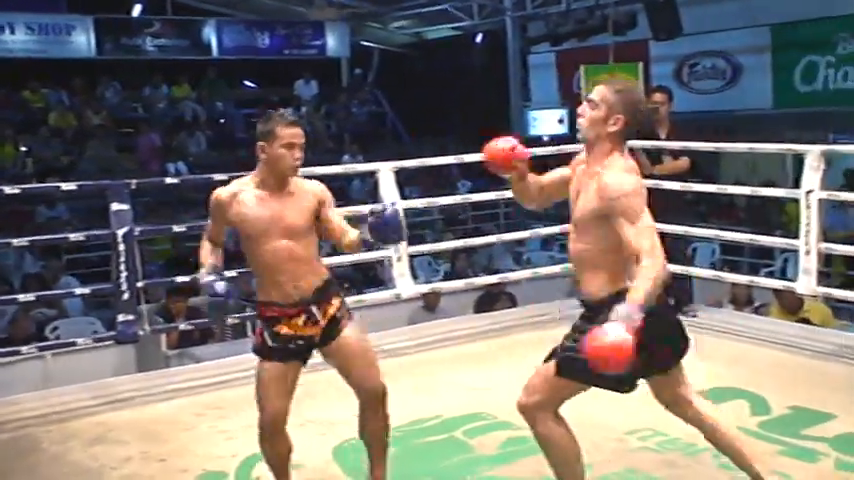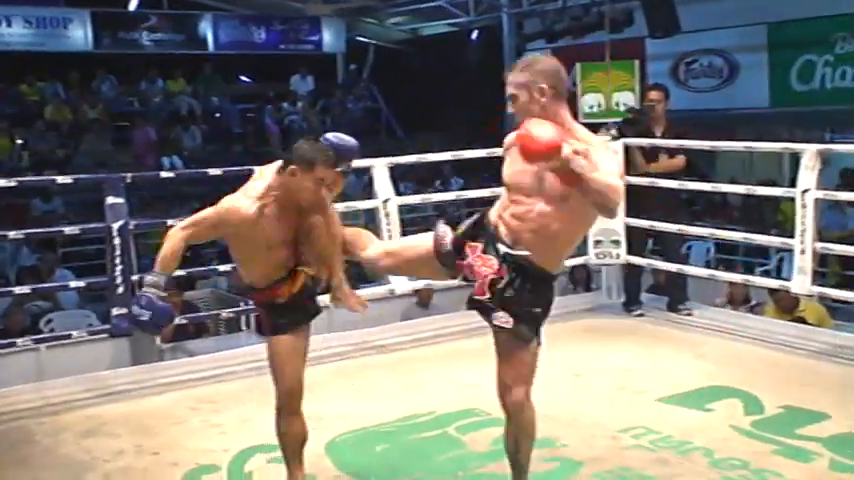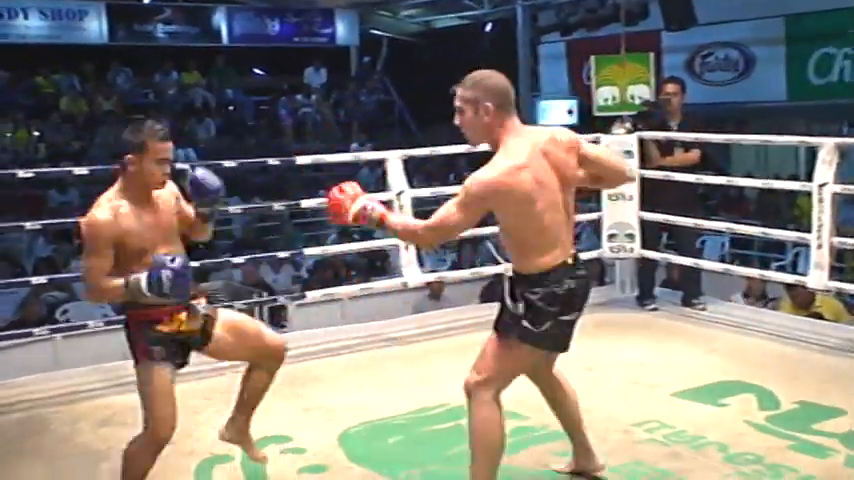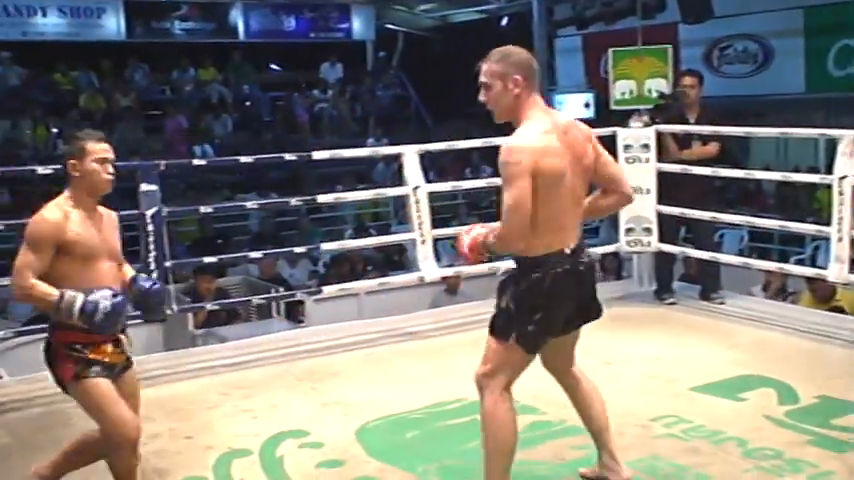
dt=0.3s
person 1, frame 1
left shoulder: (616, 182)
right shoulder: (585, 164)
left elbow: (653, 261)
right elbow: (534, 197)
left wrist: (624, 318)
right wrist: (518, 170)
left hip: (613, 314)
right hip: (637, 312)
left knee: (535, 405)
right knee: (684, 402)
person 1, frame 2
left shoulder: (595, 152)
right shoulder: (516, 143)
left elbow: (611, 204)
left wrist: (567, 161)
left hip: (527, 277)
right hip: (483, 241)
left knee: (516, 396)
right knee: (374, 256)
person 1, frame 3
left shoulder: (494, 178)
right shoulder: (561, 140)
left elbow: (429, 234)
right elbow: (623, 175)
left wrist: (369, 212)
left hip: (544, 294)
right hip: (563, 275)
left knee: (481, 387)
right knee: (540, 371)
person 1, frame 4
left shoulder: (520, 146)
right shoulder: (578, 131)
left elbow: (513, 231)
right elbow: (621, 194)
left wrist: (476, 240)
left hip: (539, 275)
right hip: (574, 266)
left knee: (492, 380)
right knee: (564, 368)
person 2, frame 1
left shoulder: (314, 191)
right shoulder: (228, 199)
left elbow: (346, 242)
right elbow: (212, 243)
left wrist: (372, 232)
right wrist: (210, 277)
left hip: (325, 304)
right hip: (278, 321)
left knee: (374, 392)
right knee: (271, 422)
person 2, frame 2
left shoulder: (283, 173)
right shoulder: (244, 210)
left elbow: (329, 189)
right elbow: (180, 233)
left wrist: (340, 163)
right wrist: (154, 285)
left hip: (305, 266)
right hip: (277, 296)
left knee: (323, 213)
right knee: (289, 397)
left ankle: (338, 284)
person 2, frame 3
left shoulder: (168, 190)
right shoulder: (104, 218)
left elbow: (199, 234)
right elbow: (95, 290)
left wrist: (204, 210)
right wrist: (144, 285)
left hip: (193, 310)
right hip: (152, 327)
left knee: (273, 349)
right knee: (160, 432)
left ankle: (238, 427)
person 2, frame 4
left shoulder: (109, 217)
right shoulder: (52, 220)
right elbow: (21, 284)
left wrist: (137, 283)
right wrist: (75, 306)
left hip: (114, 343)
right hip: (74, 348)
left knee: (121, 435)
right knee: (125, 436)
person 3, frame 1
left shoulder: (680, 135)
right shoulder: (640, 133)
left elbow: (684, 164)
right elbow: (642, 167)
left wrist: (654, 169)
left hip: (674, 202)
left knee: (678, 253)
left ankle: (682, 301)
person 3, frame 2
left shoulder: (677, 133)
right shoulder: (637, 132)
left elbow: (680, 162)
right elbow: (637, 167)
left wrist: (649, 167)
right wrist: (641, 148)
left hip: (668, 202)
right hip: (639, 202)
left knee: (674, 253)
right knee: (634, 253)
left ankle: (677, 301)
right ankle: (632, 301)
person 3, frame 3
left shoulder: (692, 126)
right shoulder: (652, 125)
left elbow: (695, 156)
right elbow: (651, 160)
left wrist: (664, 161)
left hip: (683, 197)
right hip: (654, 196)
left knee: (689, 248)
right knee: (649, 247)
left ankle: (692, 295)
right ankle: (646, 295)
person 3, frame 4
left shoulder: (710, 119)
right shoulder: (670, 118)
left elbow: (713, 149)
right elbow: (669, 154)
left wrist: (681, 154)
left hip: (701, 190)
right hip: (672, 189)
left knee: (706, 241)
right knee: (667, 240)
left ankle: (710, 289)
right ankle: (664, 289)
